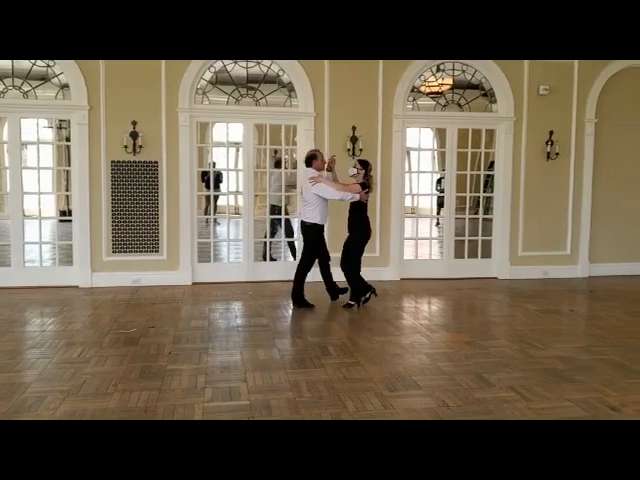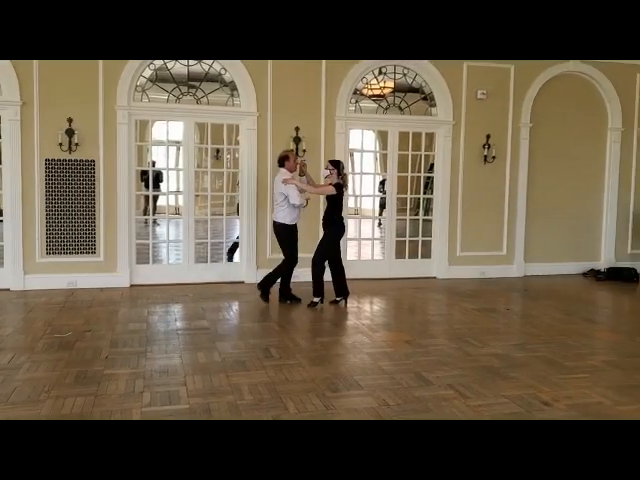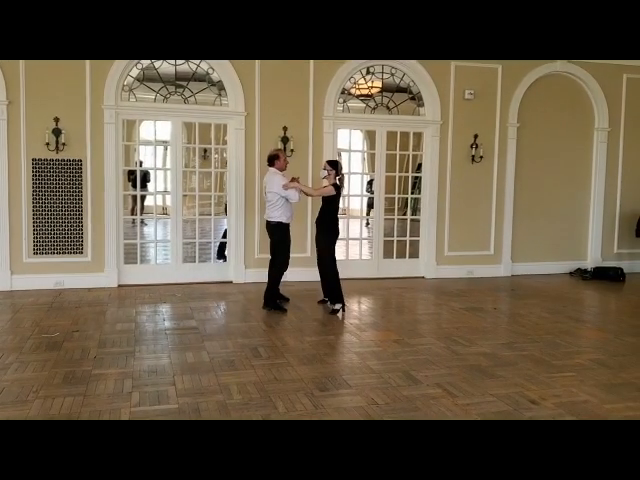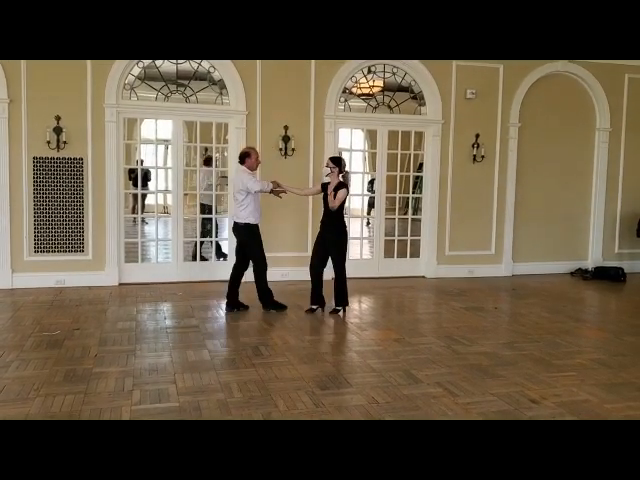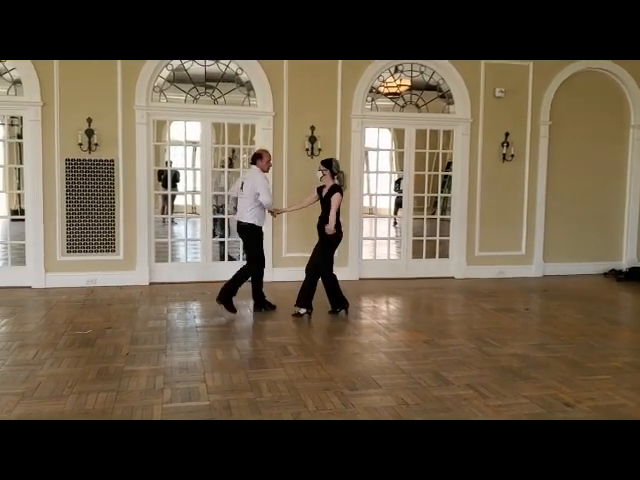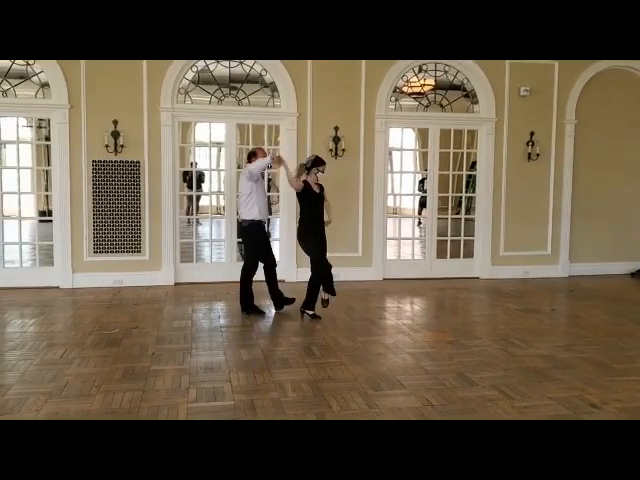
dt=0.7s
person 1, frame 1
left shoulder: (313, 177)
right shoulder: (313, 179)
left elbow: (329, 189)
right elbow: (335, 194)
right wrist: (358, 196)
left hip: (314, 226)
right hip: (312, 226)
left knee: (324, 258)
right knee: (307, 261)
left ankle: (333, 290)
right ankle: (297, 297)
person 1, frame 2
left shoulder: (285, 177)
right shoulder: (285, 179)
left elbow: (296, 191)
right elbow: (295, 200)
right wrist: (305, 202)
left hip: (287, 225)
right hip: (284, 225)
left knee: (290, 259)
right knee: (291, 260)
left ankle: (285, 293)
right ankle: (266, 284)
person 1, frame 3
left shoulder: (269, 177)
right shoulder: (278, 178)
right elbow: (294, 197)
left wrist: (289, 185)
right wrist: (294, 186)
left hip: (273, 223)
right hip: (279, 224)
left knee: (276, 259)
right knee: (281, 262)
left ankle: (274, 294)
right ankle: (270, 301)
person 1, frame 4
left shoulder: (243, 175)
right shoulder: (244, 176)
left elbow: (255, 189)
right elbow: (257, 186)
left wrist: (271, 190)
right wrist: (271, 185)
left hip: (242, 225)
right hip: (247, 226)
left knee: (242, 262)
right knee: (260, 263)
left ankle: (232, 301)
right ankle: (267, 301)
person 1, frame 5
left shoulder: (246, 176)
right shoulder: (259, 177)
left elbow: (233, 193)
right elbow: (266, 201)
right wrist: (273, 208)
left hip: (246, 225)
right hip: (251, 228)
left knee: (258, 263)
right knee: (255, 264)
left ankle: (259, 301)
right ankle: (226, 294)
person 1, frame 6
left shoulder: (253, 177)
right shoulder: (249, 174)
right elbow: (253, 167)
right wrist: (271, 159)
left hip: (258, 226)
right hip: (251, 226)
left knee: (270, 262)
right knee: (251, 264)
left ankle: (278, 299)
right ankle: (247, 305)
person 2, frame 1
left shoulder: (362, 186)
right shoulder: (356, 185)
left elbow: (341, 189)
right elbow: (339, 186)
left wrist: (322, 179)
right wrist: (332, 170)
left hip: (361, 230)
right hip: (357, 230)
left knee: (351, 264)
right knee: (347, 263)
left ankle: (355, 298)
right ankle: (366, 290)
person 2, frame 2
left shoulder: (336, 187)
right shoulder: (331, 185)
left elbow: (314, 191)
right elbow: (315, 186)
left wrist: (295, 182)
right wrist: (305, 172)
left hip: (334, 228)
right hip: (333, 228)
left knee: (318, 260)
right knee: (334, 261)
left ankle: (318, 296)
right ankle: (342, 294)
person 2, frame 3
left shoulder: (335, 187)
right shoulder: (326, 187)
left elbow: (315, 193)
right elbow: (310, 194)
left wrist: (297, 185)
right wrist: (297, 185)
left hip: (330, 230)
right hip: (322, 229)
left knee: (329, 264)
right knee: (322, 263)
left ankle: (338, 302)
right ankle: (328, 295)
person 2, frame 4
left shoulder: (343, 187)
right shoulder: (324, 186)
left elbow: (334, 206)
right elbow: (302, 192)
left wrist: (331, 200)
right wrist: (282, 187)
left hip: (337, 231)
right hip: (324, 230)
left knee: (338, 268)
right knee: (315, 266)
left ankle: (341, 304)
right ankle: (317, 302)
person 2, frame 5
left shoulder: (336, 190)
right shoulder: (322, 189)
left elbow: (333, 212)
right elbow: (304, 204)
left wrist: (331, 227)
right wrist: (282, 210)
left hip: (331, 235)
right hip: (327, 235)
left knee: (313, 268)
right knee: (325, 270)
left ankle: (304, 306)
right ankle: (339, 303)
person 2, frame 6
left shoulder: (320, 188)
right shoulder: (302, 186)
left elbow: (326, 201)
right elbow: (292, 180)
left wrist: (329, 218)
right wrist: (284, 165)
left hip: (319, 233)
right hip: (307, 234)
left knee: (318, 269)
right knee: (324, 266)
left ankle: (308, 307)
right ankle: (327, 291)
